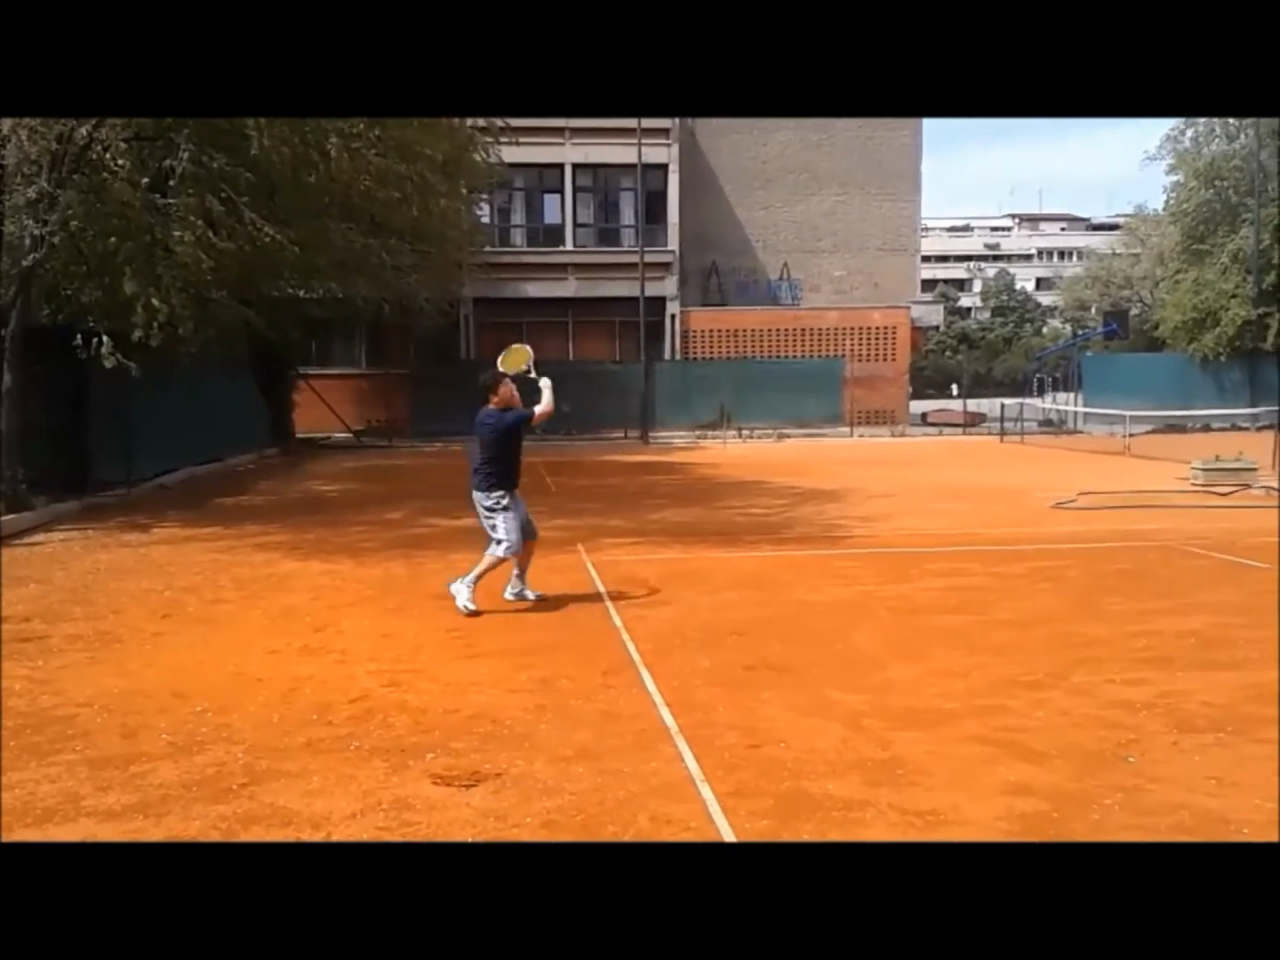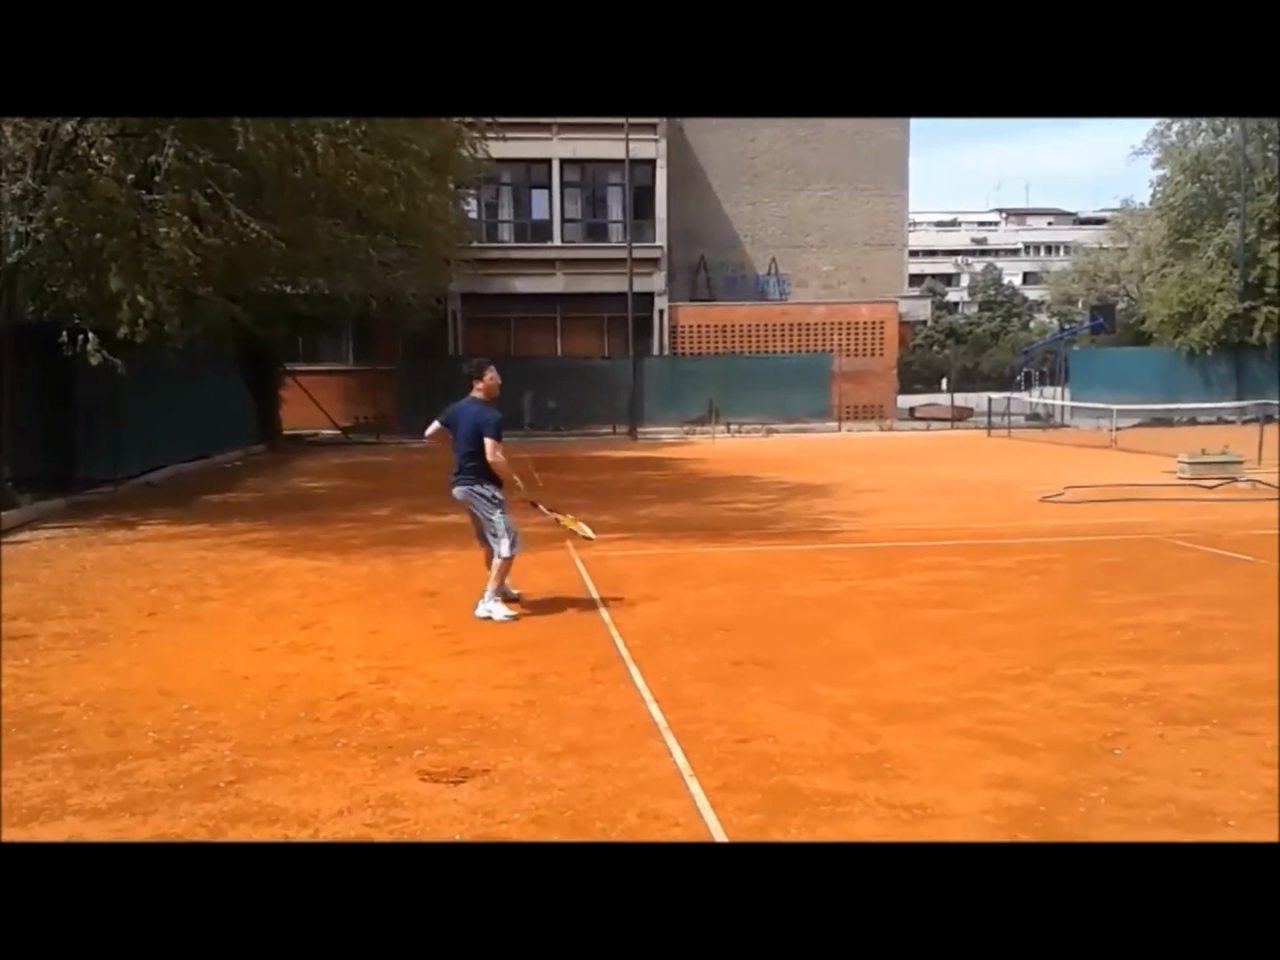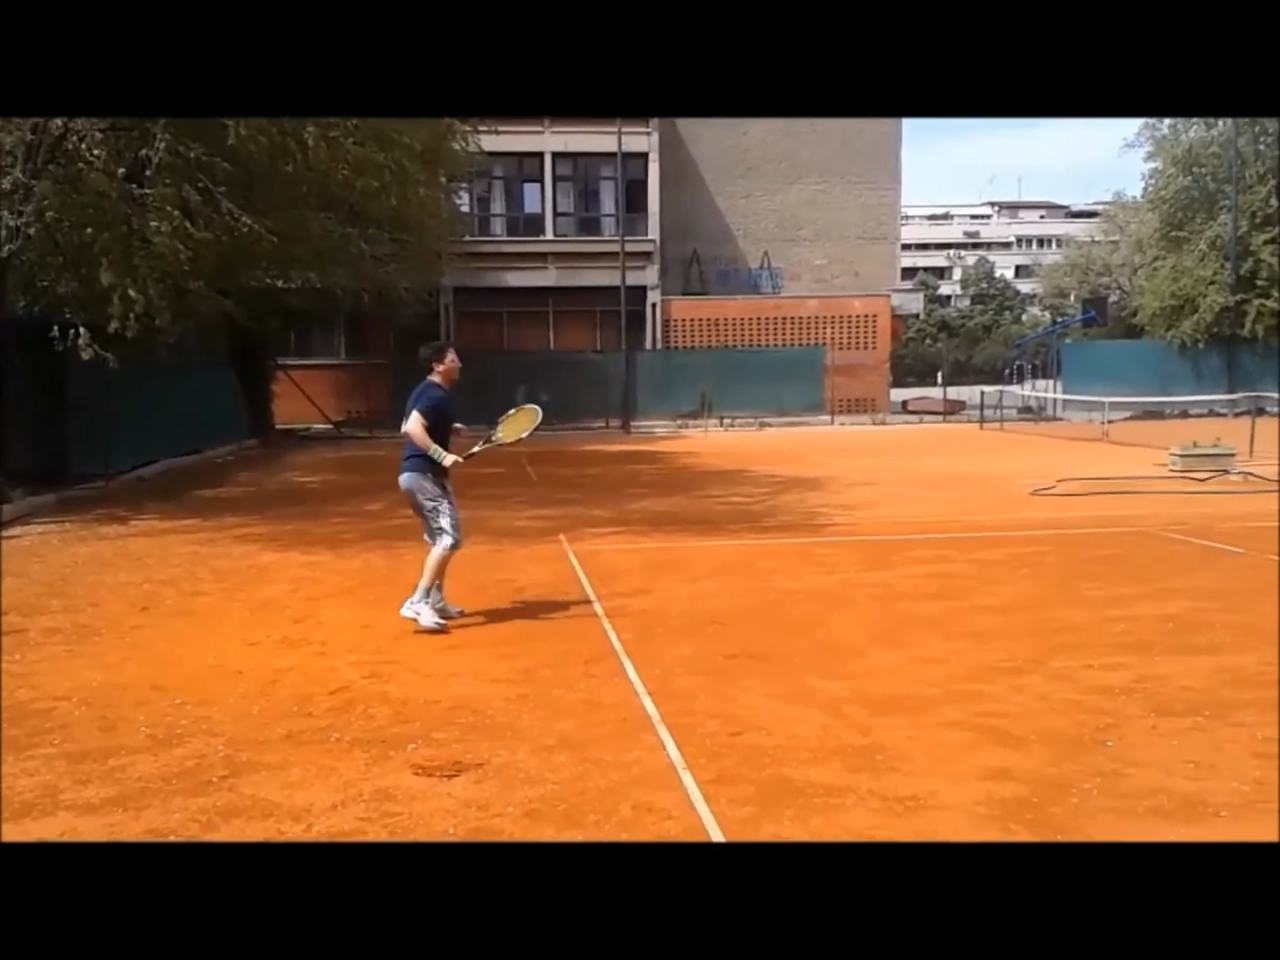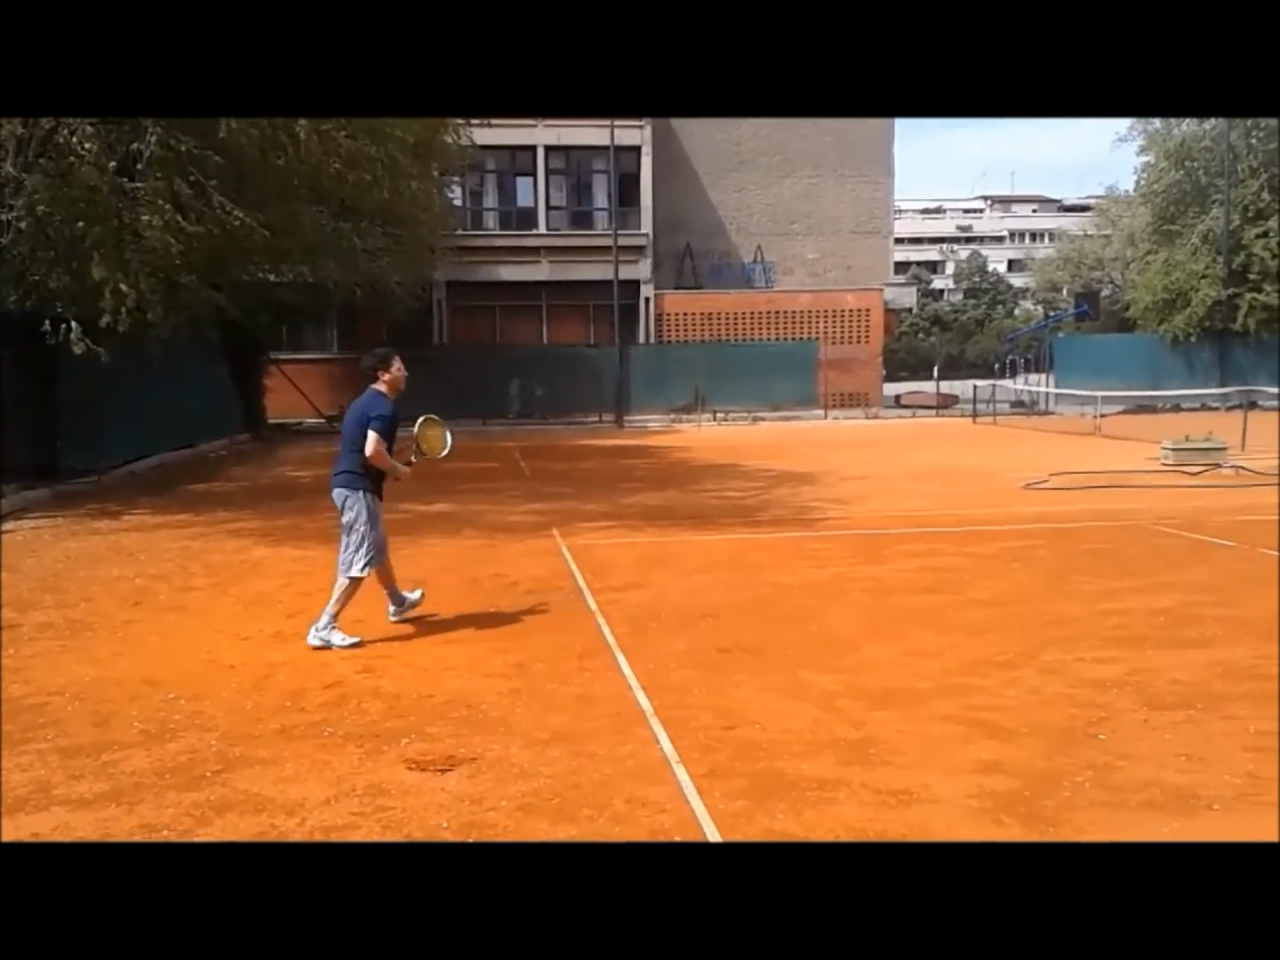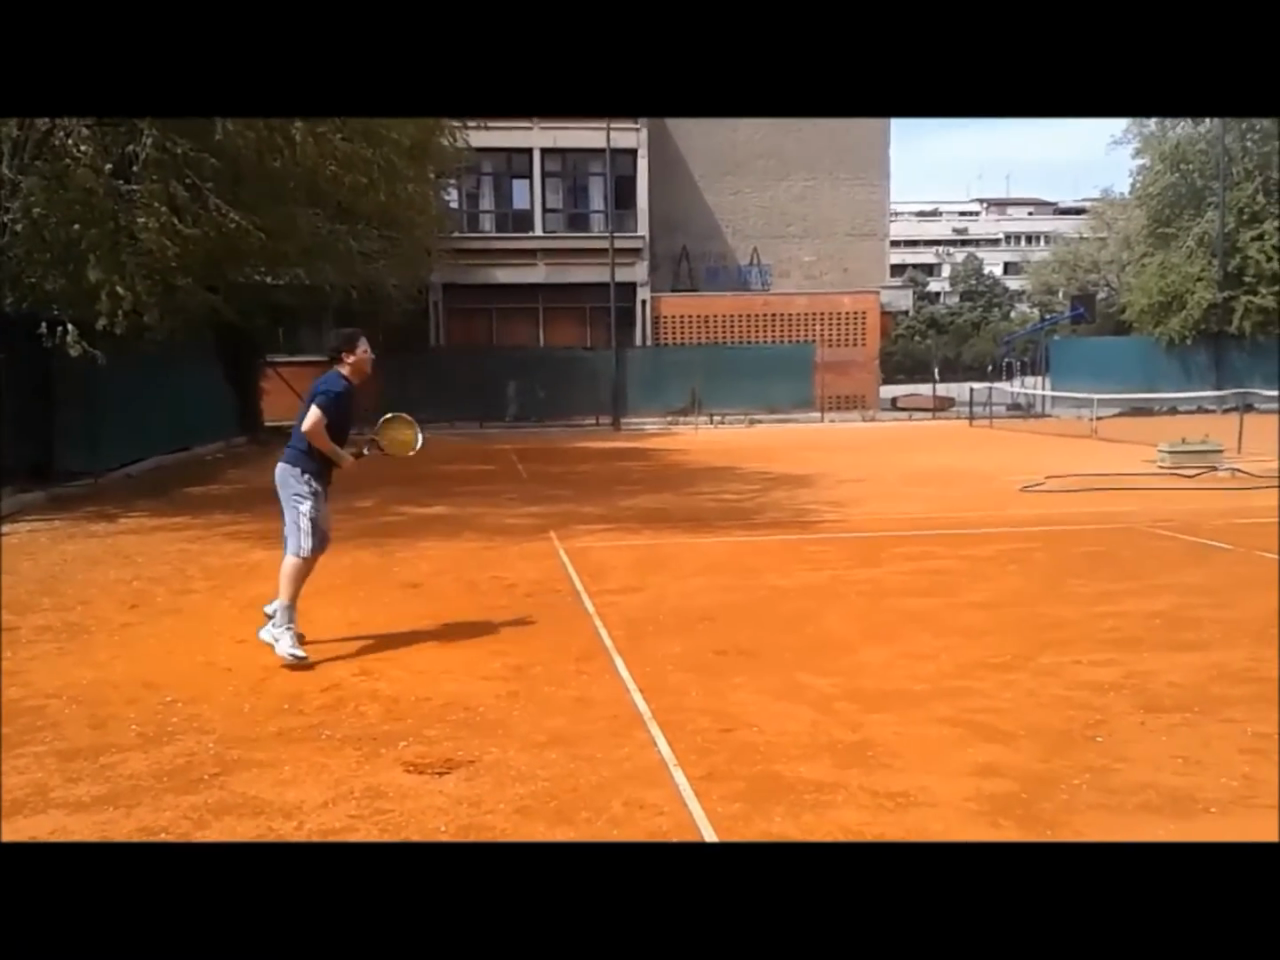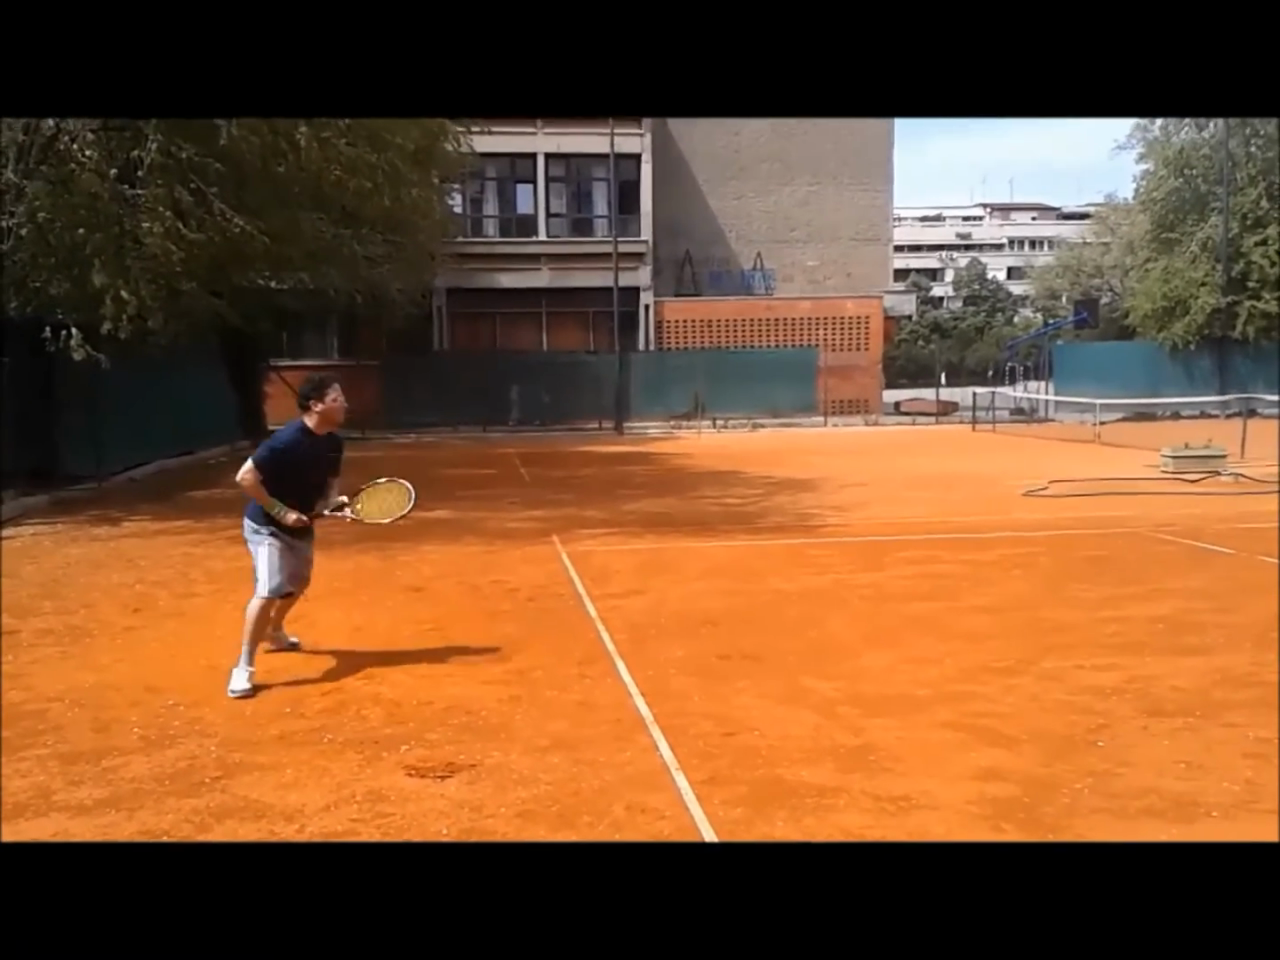
dt=0.3s
person 1, frame 1
left shoulder: (487, 415)
right shoulder: (508, 421)
right elbow: (546, 410)
left wrist: (516, 402)
right wrist: (546, 386)
left hip: (503, 491)
right hip: (493, 495)
left knee: (529, 537)
right knee: (508, 546)
left ankle: (517, 585)
right ankle: (466, 585)
person 1, frame 2
left shoulder: (457, 409)
right shoulder: (491, 416)
left elbow: (430, 433)
right elbow: (493, 457)
right wrist: (512, 480)
left hip: (463, 483)
right hip: (481, 486)
left knee: (491, 540)
right knee: (507, 542)
left ankle: (497, 585)
right ankle: (489, 601)
person 1, frame 3
left shoulder: (424, 391)
right shoulder: (436, 394)
left elbow: (409, 427)
right elbow: (411, 428)
left wrist: (448, 429)
right wrist: (442, 455)
left hip: (412, 474)
right hip: (423, 475)
left knee: (441, 537)
right knee: (448, 538)
left ankle: (434, 599)
right ankle: (420, 601)
person 1, frame 4
left shoulder: (365, 402)
right shoulder: (383, 408)
right elbow: (372, 452)
left wrist: (392, 466)
right wrist: (398, 469)
left hip: (351, 486)
right hip: (358, 489)
left knee: (377, 550)
right knee: (359, 563)
left ankle: (397, 602)
right ankle: (324, 628)
person 1, frame 5
left shoulder: (339, 386)
right shoulder: (337, 388)
right elbow: (310, 427)
right wrist: (339, 455)
left hip: (310, 474)
right hip: (301, 472)
left knee: (315, 546)
right knee: (302, 548)
left ankle: (279, 610)
right ankle: (280, 625)
person 1, frame 6
left shoulder: (333, 442)
right shoulder: (286, 441)
right elbow: (245, 477)
left wrist: (334, 500)
right wrist: (280, 512)
left hip: (297, 527)
right hip: (266, 525)
left knee: (297, 584)
right knee: (270, 588)
left ankle: (273, 631)
right ankle: (244, 667)
